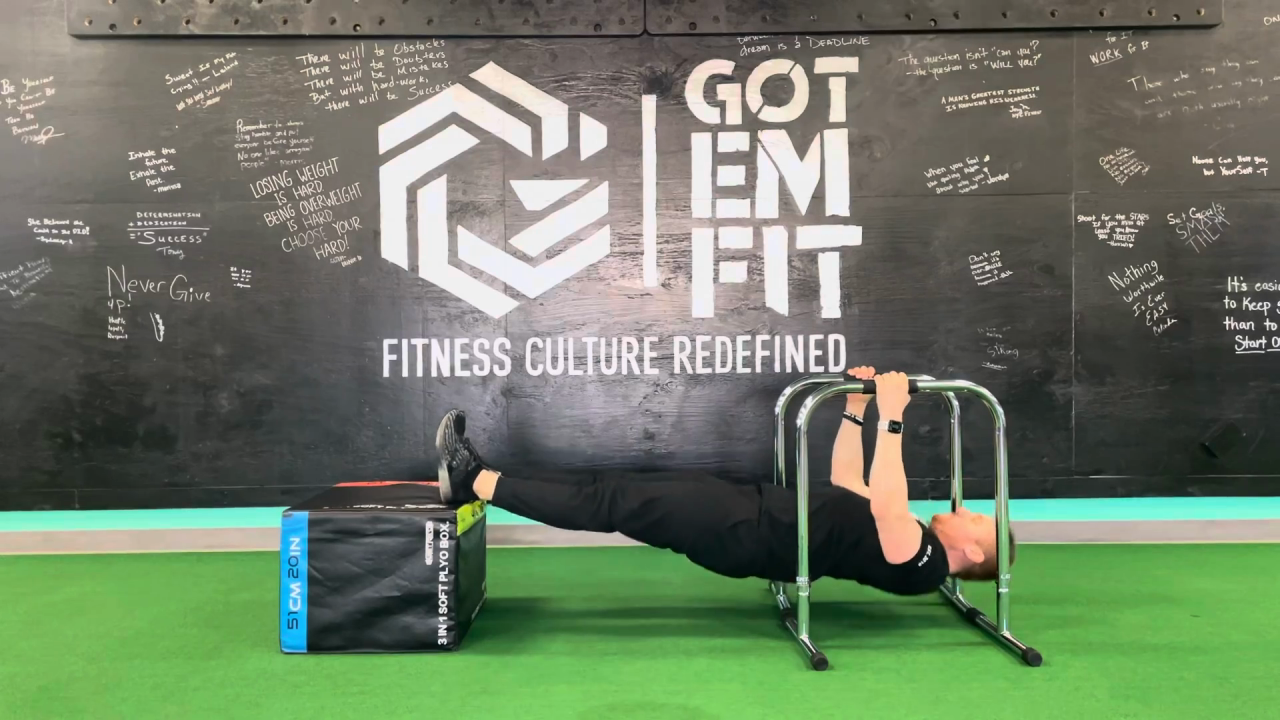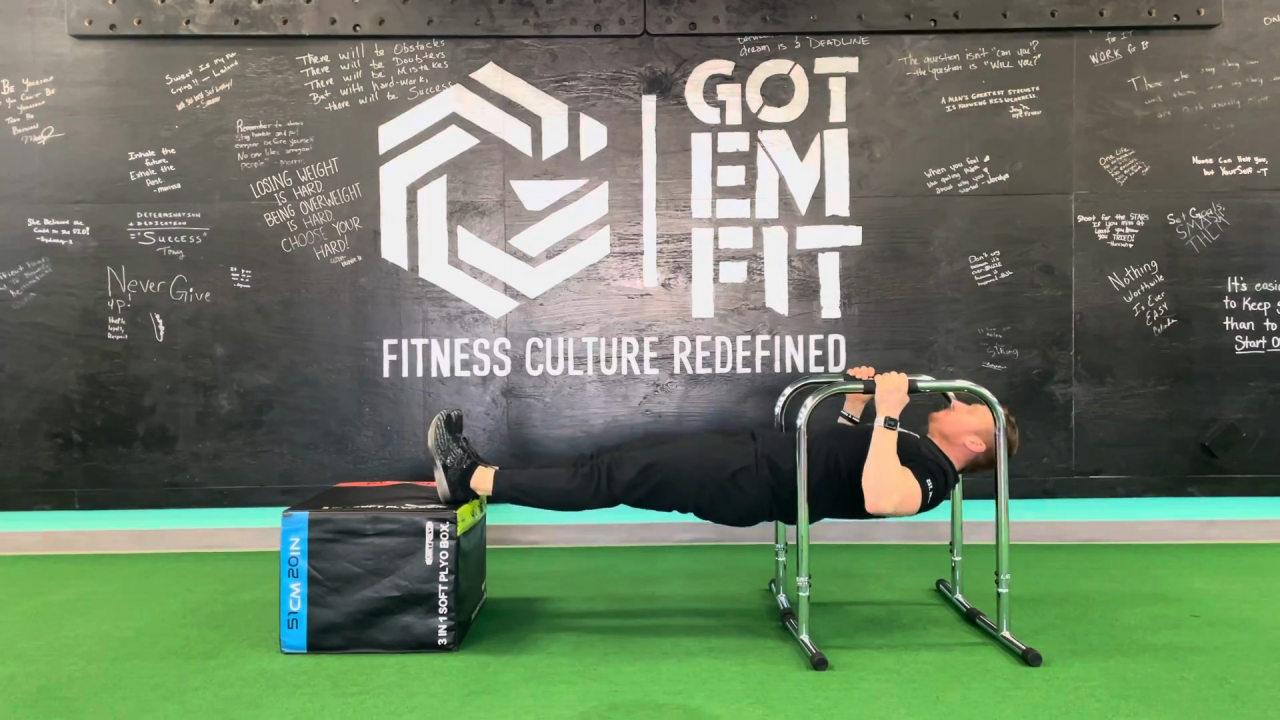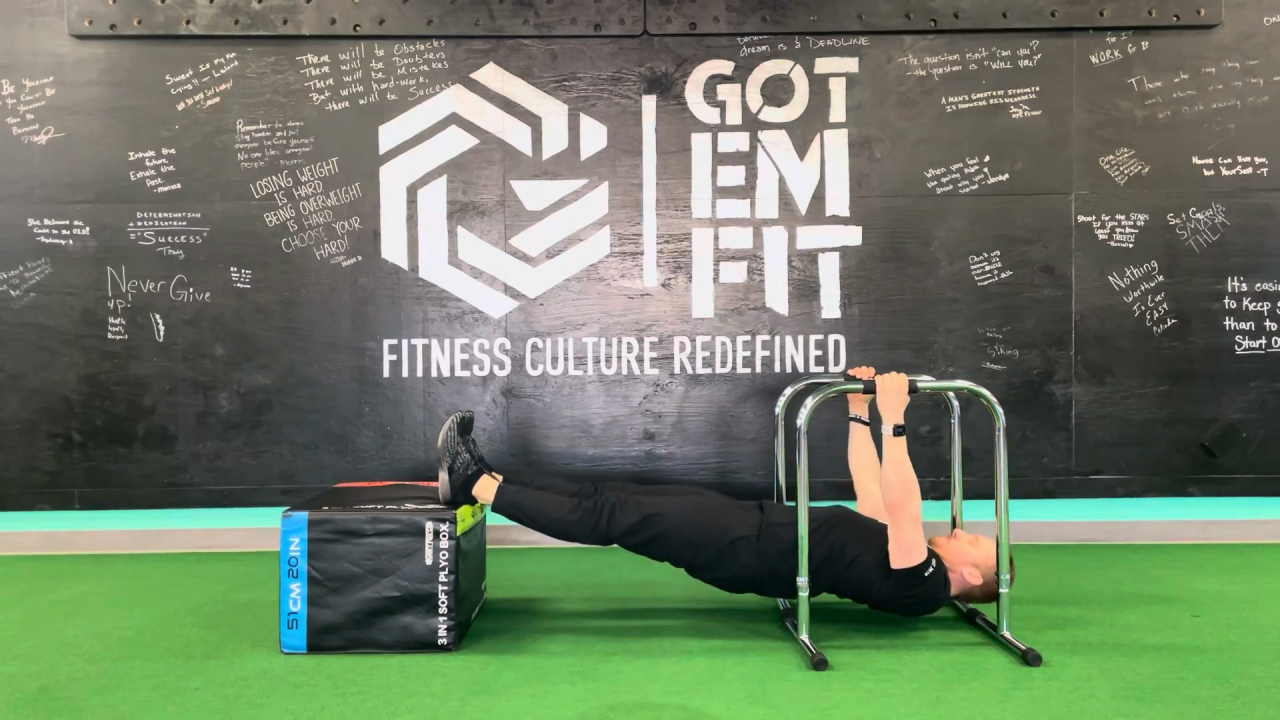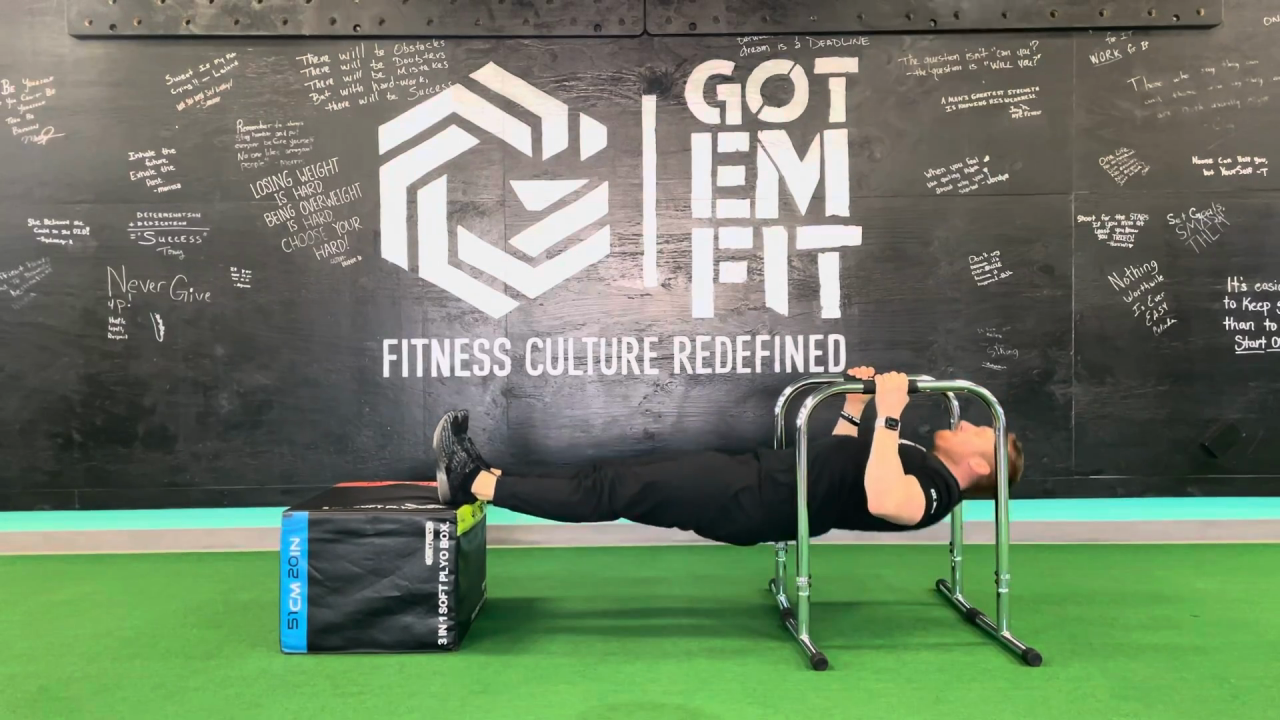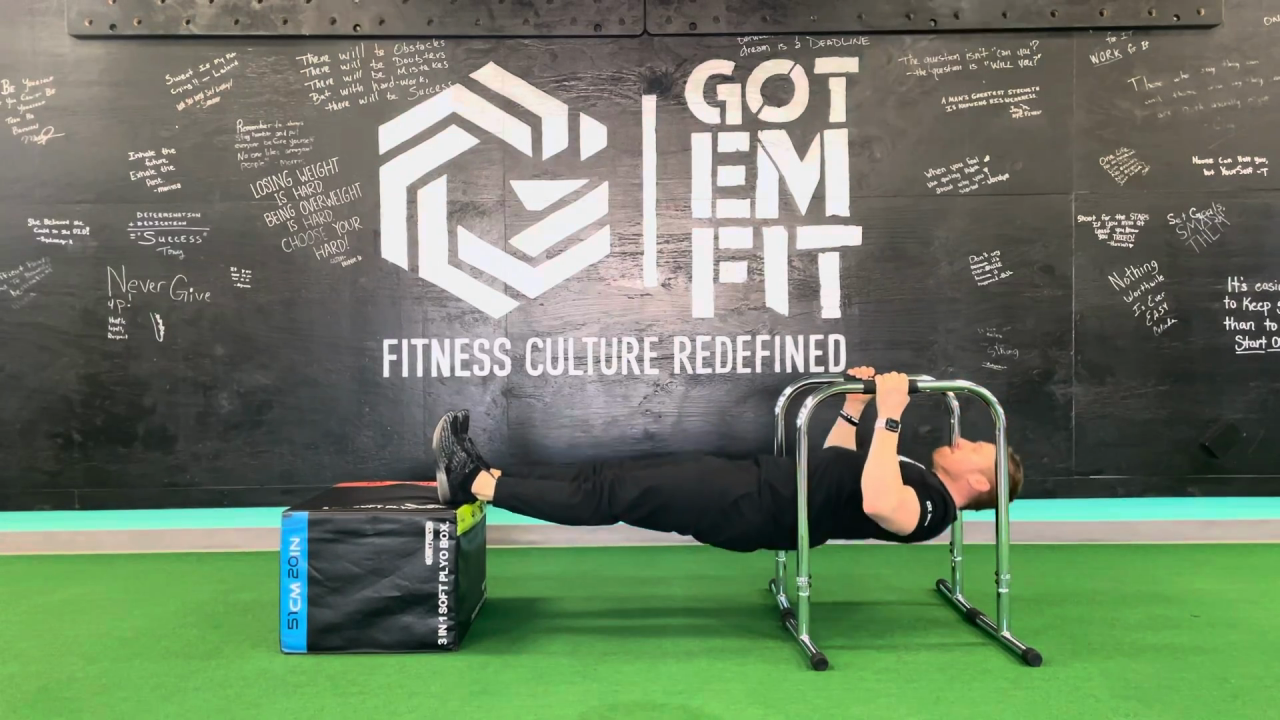
dt=1s
person 1, frame 1
left shoulder: (918, 565)
right shoulder: (914, 543)
left elbow: (885, 505)
right elbow: (845, 482)
left wrist: (892, 419)
right wrist: (856, 409)
left hip: (747, 533)
right hip: (751, 504)
left knee: (610, 505)
right knee: (613, 494)
left ankle: (476, 481)
right ankle: (475, 477)
person 1, frame 2
left shoulder: (929, 474)
right shoulder: (920, 454)
left elbow: (877, 497)
left wrist: (887, 413)
right wrist: (857, 404)
left hip: (747, 481)
right hip: (750, 456)
left knee: (607, 480)
right knee: (612, 467)
left ankle: (473, 479)
right ankle: (478, 473)
person 1, frame 3
left shoulder: (919, 586)
right shoulder: (913, 562)
left elbow: (902, 507)
right elbow: (870, 485)
left wrist: (894, 420)
right wrist: (860, 412)
left hip: (746, 549)
right hip: (751, 520)
left knee: (607, 518)
right knee: (610, 499)
left ankle: (477, 484)
right ankle: (482, 479)
person 1, frame 4
left shoulder: (932, 491)
right shoulder: (919, 468)
left elbow: (879, 499)
left wrist: (888, 414)
right wrist: (856, 406)
left hip: (750, 501)
right hip: (752, 474)
left knee: (609, 494)
right knee: (611, 477)
left ankle: (476, 483)
right ankle: (480, 476)
person 1, frame 5
left shoulder: (926, 509)
right shoulder: (919, 481)
left elbow: (874, 501)
left wrist: (889, 415)
right wrist: (855, 405)
left hip: (749, 508)
right hip: (752, 478)
left knee: (608, 497)
right knee: (610, 478)
left ankle: (475, 482)
right ankle: (481, 474)
